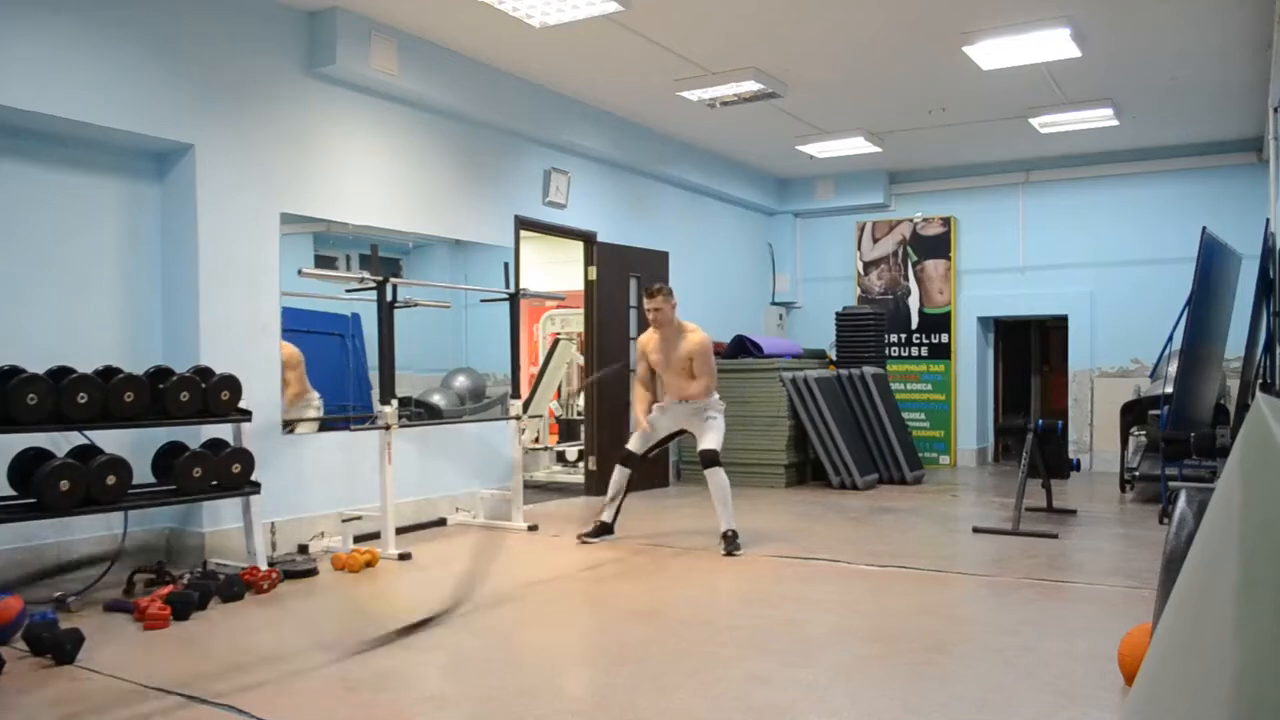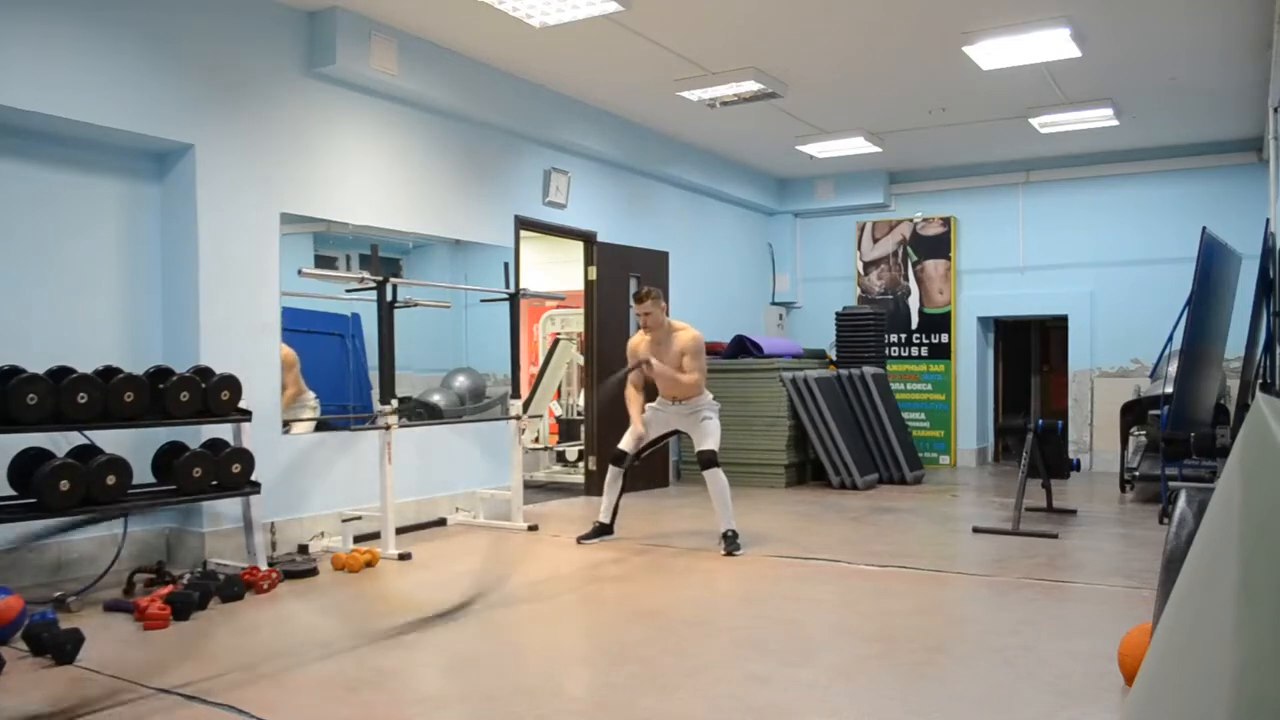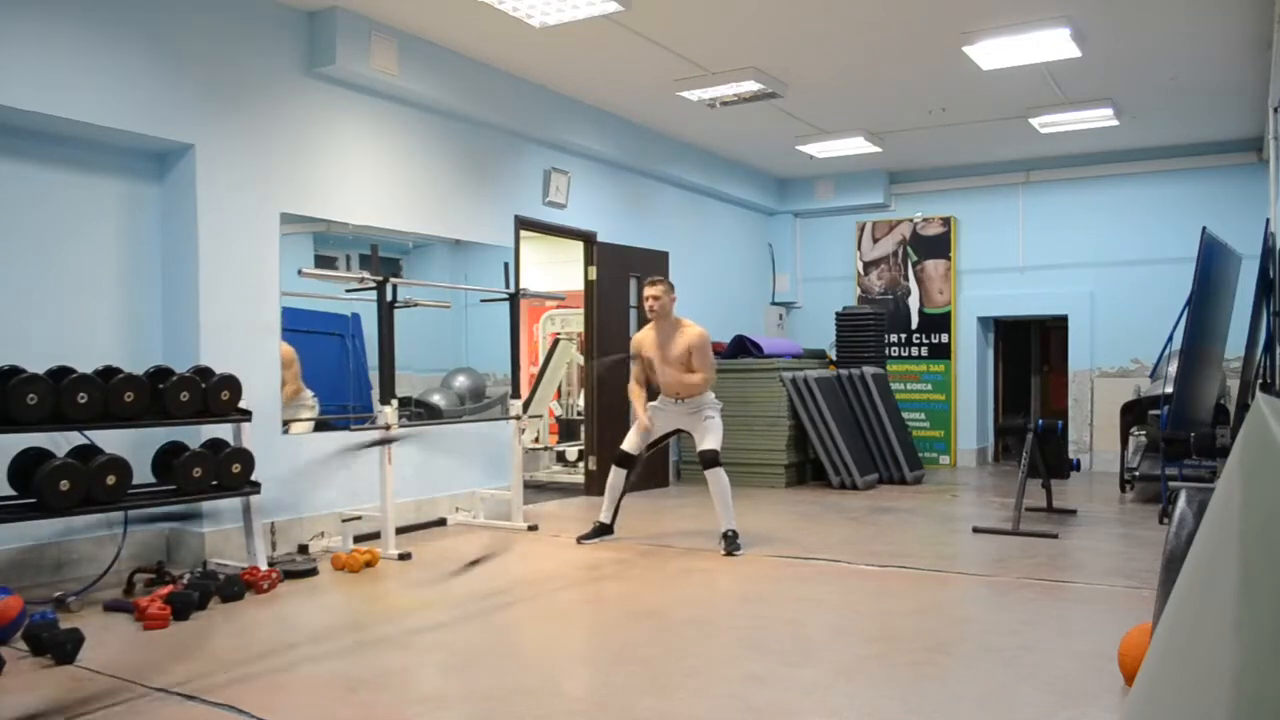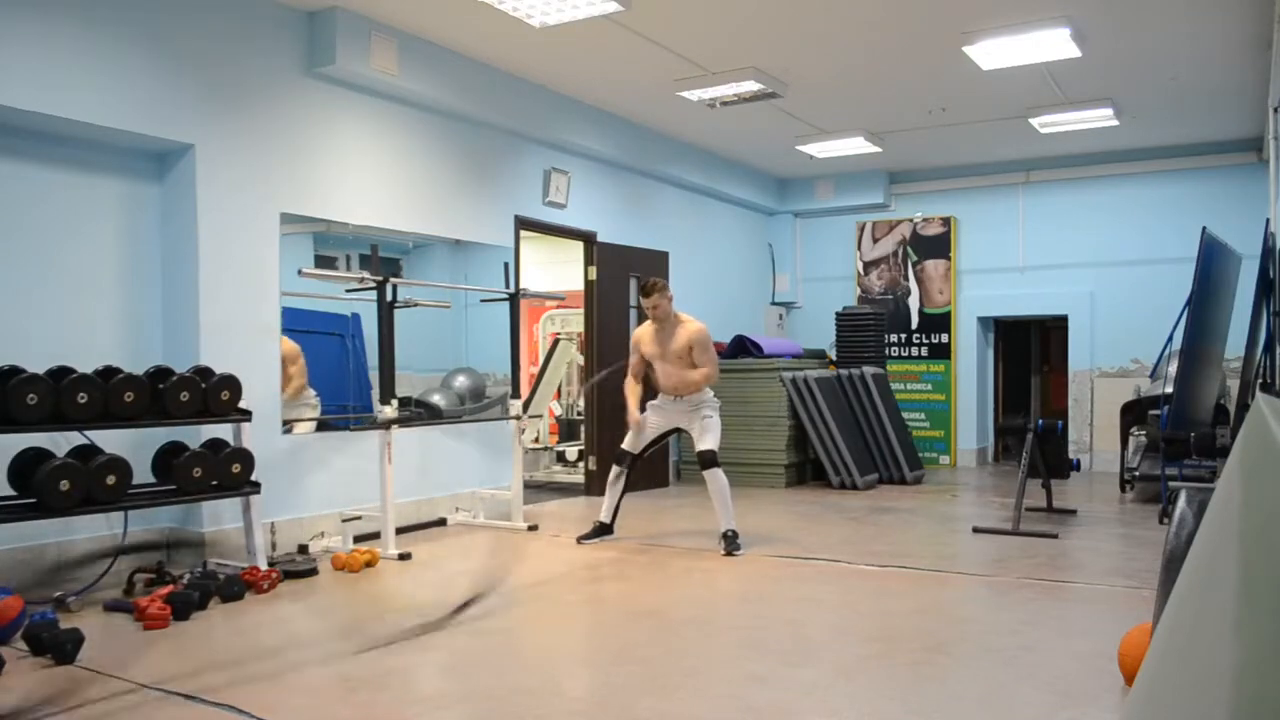
dt=1s
person 1, frame 1
left shoulder: (697, 340)
right shoulder: (645, 341)
left elbow: (708, 384)
right elbow: (642, 384)
left wrist: (677, 387)
right wrist: (640, 414)
left hip: (704, 407)
right hip: (669, 406)
left knee: (710, 459)
right knee: (627, 458)
left ankle: (729, 532)
right ankle: (606, 524)
person 1, frame 2
left shoulder: (689, 338)
right shoulder: (636, 343)
left elbow: (697, 383)
right elbow: (633, 387)
left wrist: (664, 372)
right wrist: (636, 422)
left hip: (698, 408)
right hip: (662, 408)
left knee: (708, 461)
right knee: (619, 457)
left ankle: (729, 532)
right ankle: (604, 524)
person 1, frame 3
left shoulder: (695, 335)
right shoulder: (641, 339)
left elbow: (706, 379)
right elbow: (636, 383)
left wrist: (671, 375)
right wrist: (640, 413)
left hip: (700, 406)
right hip: (665, 406)
left knee: (710, 461)
right knee: (622, 458)
left ankle: (729, 532)
right ankle: (605, 523)
person 1, frame 4
left shoulder: (694, 331)
right shoulder: (640, 334)
left elbow: (711, 373)
right elbow: (633, 377)
left wrist: (675, 375)
right wrist: (632, 410)
left hip: (699, 405)
right hip: (663, 405)
left knee: (708, 461)
right knee: (622, 458)
left ankle: (729, 532)
right ankle: (605, 523)
